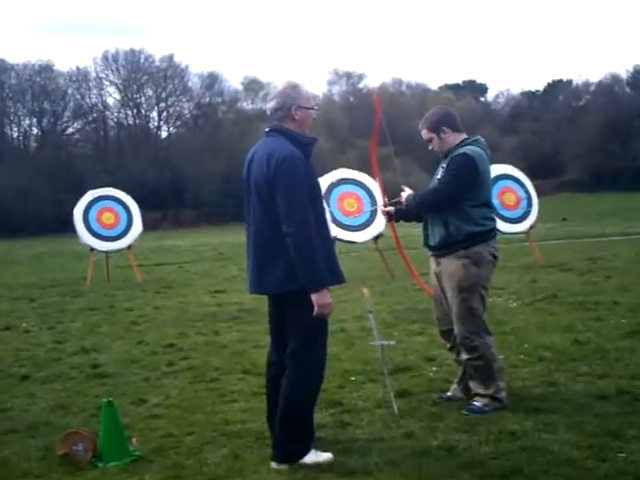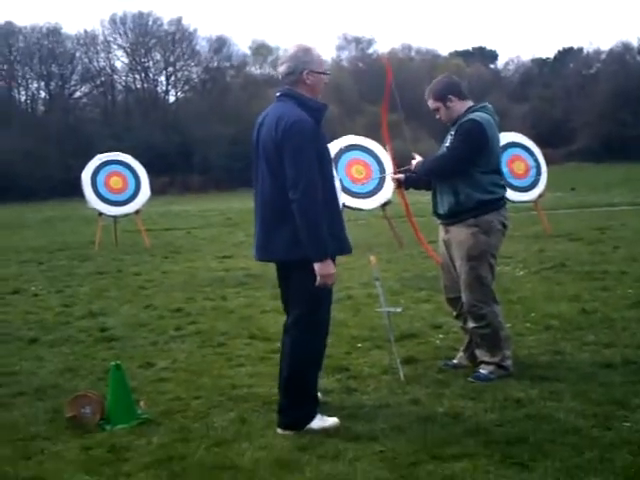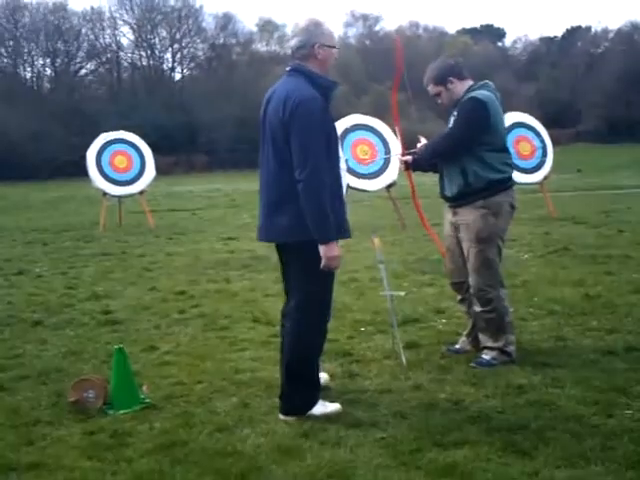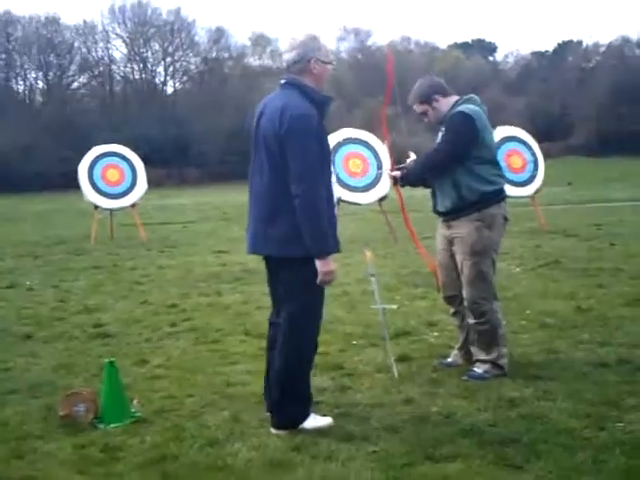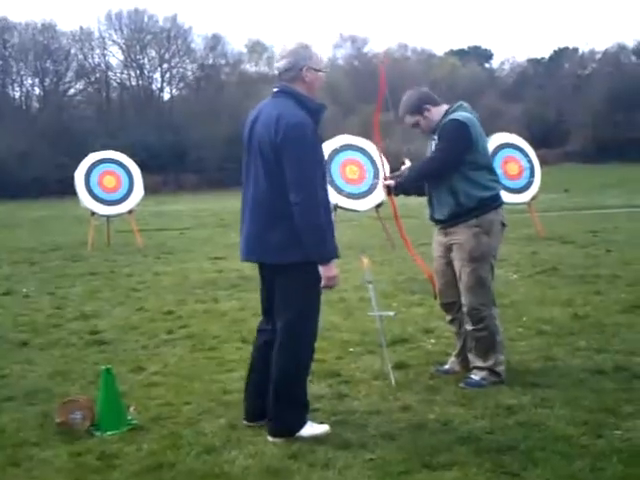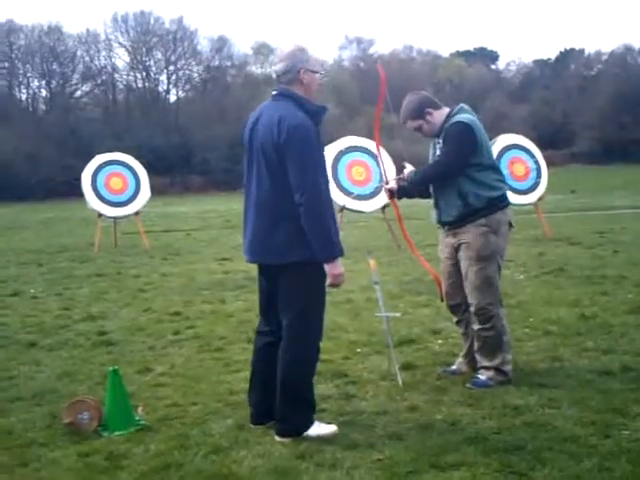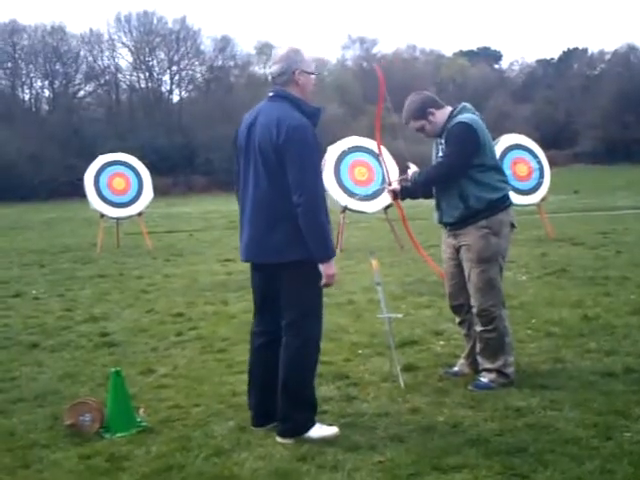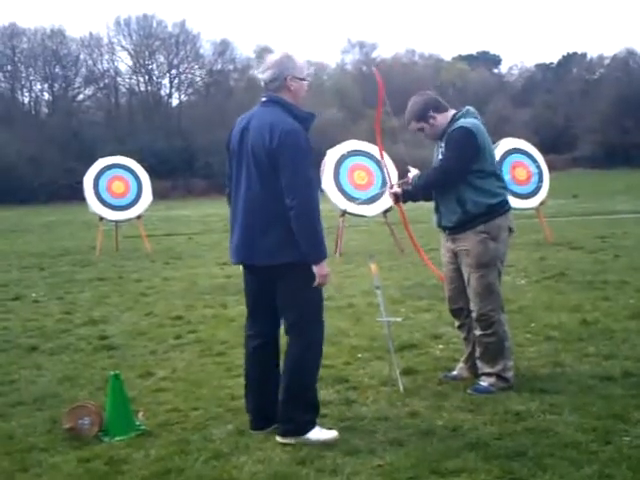
dt=0.2s
person 1, frame 1
left shoulder: (259, 152)
right shoulder: (289, 157)
right elbow: (299, 228)
right wrist: (318, 284)
left hip: (274, 272)
right hip: (297, 276)
left knee: (282, 354)
right knee: (305, 360)
left ankle: (282, 430)
right ankle: (291, 448)
person 1, frame 2
left shoulder: (270, 116)
right shoulder: (299, 122)
right elbow: (306, 195)
right wrist: (322, 255)
left hip: (280, 238)
right hip: (303, 243)
left knee: (297, 320)
right knee: (309, 326)
left ankle: (295, 394)
right ankle: (296, 413)
person 1, frame 3
left shoulder: (278, 92)
right shoulder: (307, 99)
right elbow: (311, 175)
right wrist: (327, 236)
left hip: (283, 219)
right hip: (304, 224)
left knee: (297, 304)
right knee: (310, 310)
left ankle: (298, 376)
right ankle: (298, 399)
person 1, frame 4
left shoulder: (269, 105)
right shoulder: (302, 113)
right elbow: (307, 189)
right wrist: (323, 250)
left hip: (272, 232)
right hip: (296, 238)
left knee: (283, 317)
right knee: (300, 325)
left ankle: (278, 395)
right ankle: (290, 413)
person 1, frame 5
left shoulder: (260, 113)
right shoulder: (296, 121)
right elbow: (307, 197)
right wrist: (325, 256)
left hip: (264, 240)
right hip: (293, 246)
left knee: (272, 325)
right knee: (296, 333)
left ankle: (258, 406)
right ankle: (285, 421)
person 1, frame 6
left shoulder: (257, 117)
right shoulder: (298, 123)
right elbow: (311, 196)
right wrist: (331, 254)
left hip: (265, 241)
right hip: (297, 246)
left knee: (271, 327)
right knee: (301, 334)
left ankle: (263, 409)
right ankle: (293, 422)
person 1, frame 7
left shoulder: (250, 119)
right shoulder: (295, 124)
right elbow: (308, 197)
right wrist: (325, 254)
left hip: (260, 243)
right hip: (293, 247)
left knee: (266, 327)
right knee: (301, 333)
left ankle: (263, 411)
right ankle: (295, 423)
person 1, frame 8
left shoulder: (242, 125)
right shoulder: (288, 129)
left elbow: (234, 185)
right elbow: (301, 200)
right wrist: (317, 255)
left hip: (252, 247)
right hip: (287, 250)
left knee: (260, 331)
right knee: (305, 333)
left ankle: (262, 414)
right ankle: (296, 424)
person 2, frame 1
left shoulder: (467, 158)
right shoulder: (454, 158)
left elbow: (439, 198)
right elbow: (436, 204)
left wrist: (410, 199)
right wrist: (400, 213)
left hip: (468, 253)
right hip: (446, 253)
left knee: (469, 328)
right knee: (450, 327)
left ankle: (490, 392)
right ankle: (467, 384)
person 2, frame 2
left shoulder: (475, 125)
right shoulder: (463, 126)
left elbow: (447, 165)
right elbow: (446, 171)
left wrist: (419, 167)
right wrist: (410, 180)
left hip: (476, 222)
right hip: (455, 221)
left knee: (477, 296)
right knee: (456, 294)
left ankle: (497, 360)
right ankle: (474, 351)
person 2, frame 3
left shoulder: (478, 103)
right shoulder: (466, 106)
left elbow: (450, 145)
right elbow: (451, 154)
left wrist: (423, 151)
right wrist: (417, 161)
left hip: (484, 203)
right hip: (461, 203)
left knee: (483, 280)
right knee: (460, 277)
left ankle: (500, 346)
right ankle: (476, 336)
person 2, frame 4
left shoulder: (465, 117)
right shoulder: (453, 121)
left elbow: (440, 160)
right elbow: (440, 169)
left wrist: (412, 167)
right wrist: (406, 177)
left hip: (478, 216)
right hip: (453, 217)
left knee: (477, 293)
right knee: (453, 291)
left ankle: (492, 359)
right ankle: (467, 350)
person 2, frame 5
left shoulder: (458, 124)
right shoulder: (443, 130)
left elbow: (435, 167)
right elbow: (432, 179)
left wrist: (407, 174)
right wrist: (399, 186)
left hip: (475, 222)
right hip: (448, 224)
left knee: (476, 300)
right knee: (450, 297)
left ankle: (489, 367)
right ankle: (464, 357)
person 2, frame 6
left shoulder: (462, 126)
right shoulder: (443, 134)
left elbow: (442, 170)
right elbow: (434, 181)
left wrist: (410, 177)
right wrist: (401, 189)
left hip: (482, 222)
right hip: (453, 225)
left knee: (483, 300)
right knee: (456, 298)
left ankle: (496, 367)
right ankle: (472, 357)
person 2, frame 7
left shoulder: (464, 127)
right shoulder: (447, 133)
left elbow: (445, 172)
right elbow: (438, 180)
left wrist: (414, 179)
right wrist: (405, 189)
left hip: (484, 223)
right hip: (457, 225)
left knee: (485, 301)
right knee: (459, 299)
left ankle: (498, 368)
right ankle: (473, 359)
person 2, frame 8
left shoulder: (465, 131)
right shoulder: (450, 135)
left elbow: (443, 176)
right elbow: (441, 182)
left wrist: (414, 181)
right wrist: (407, 192)
left hip: (482, 228)
right hip: (457, 229)
left knee: (484, 305)
right knee: (459, 304)
left ankle: (497, 373)
right ankle: (472, 363)
